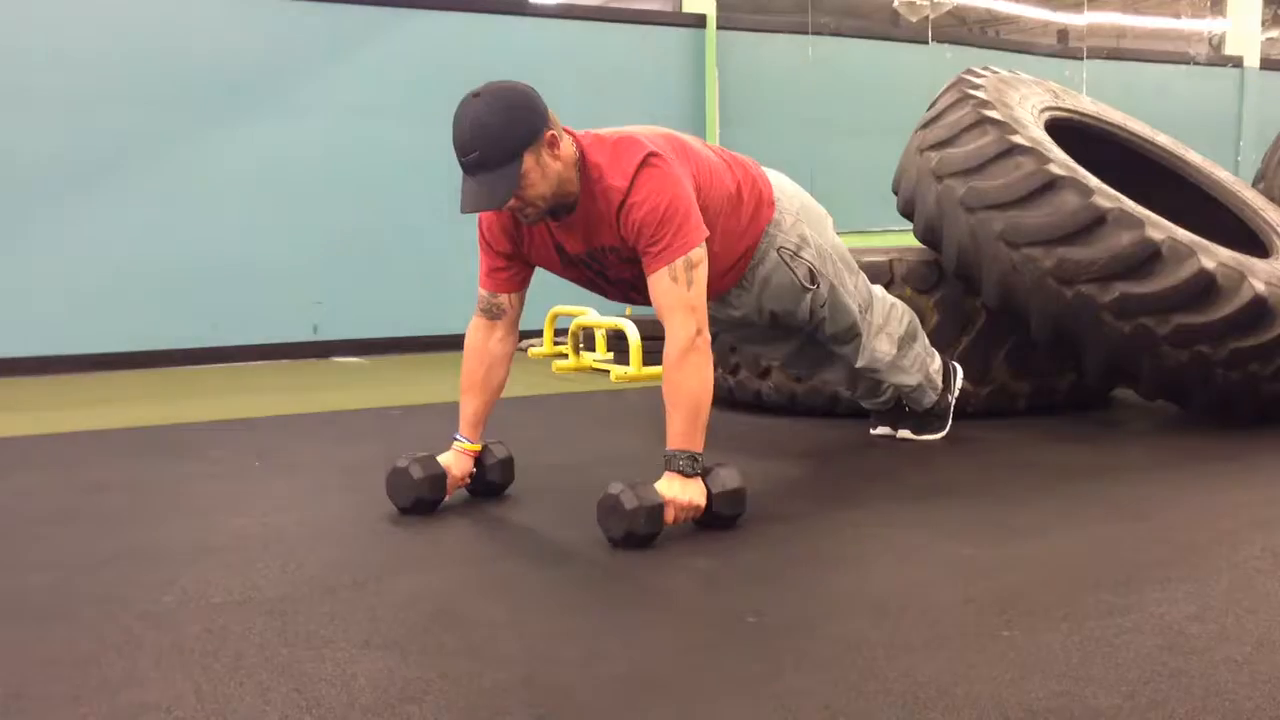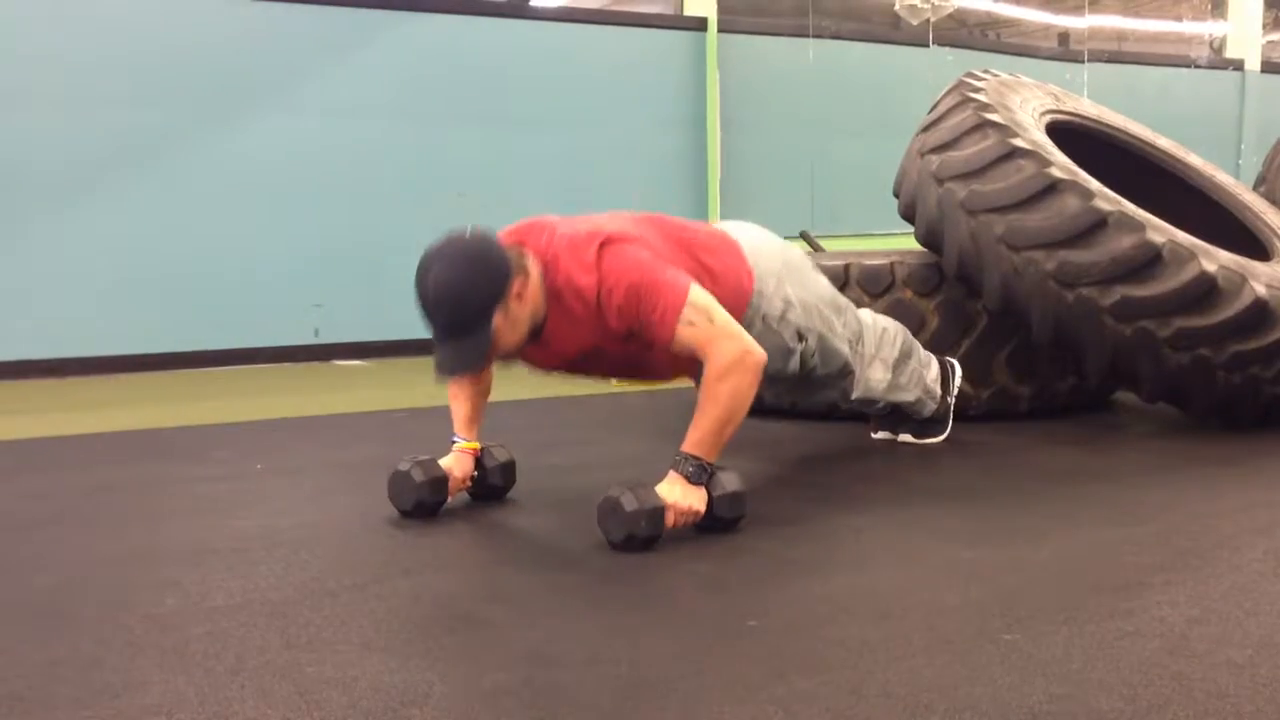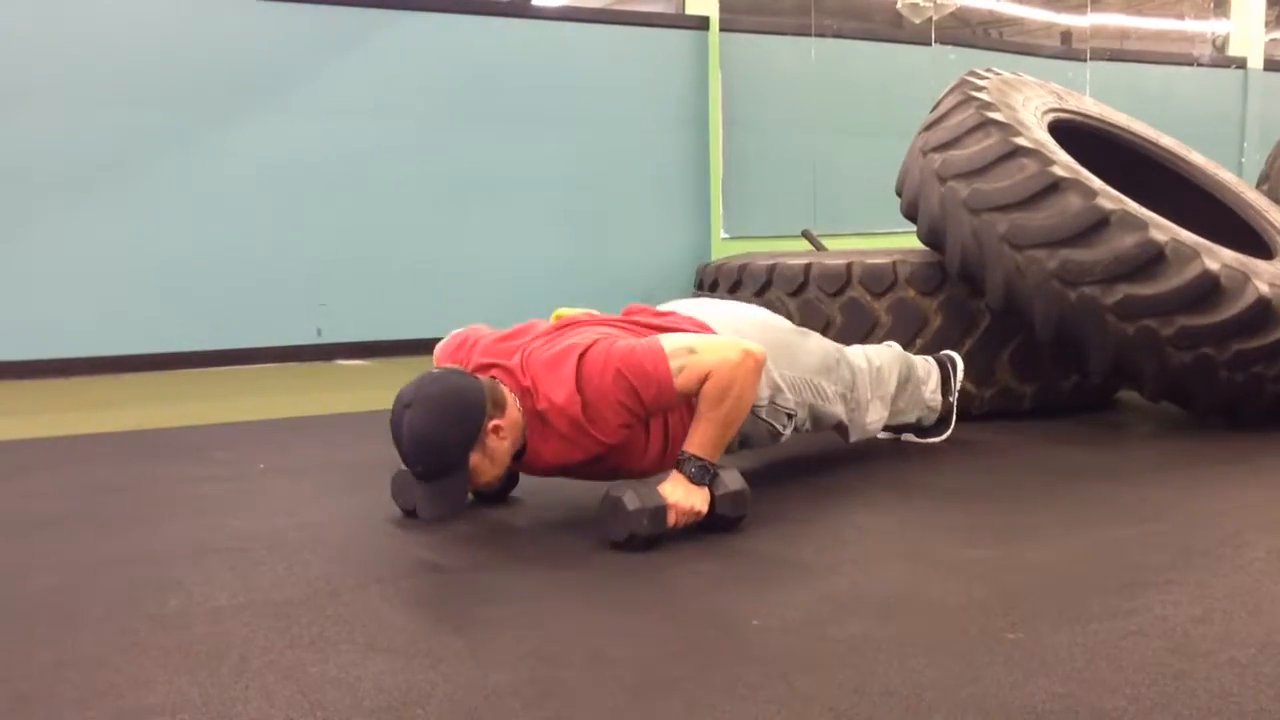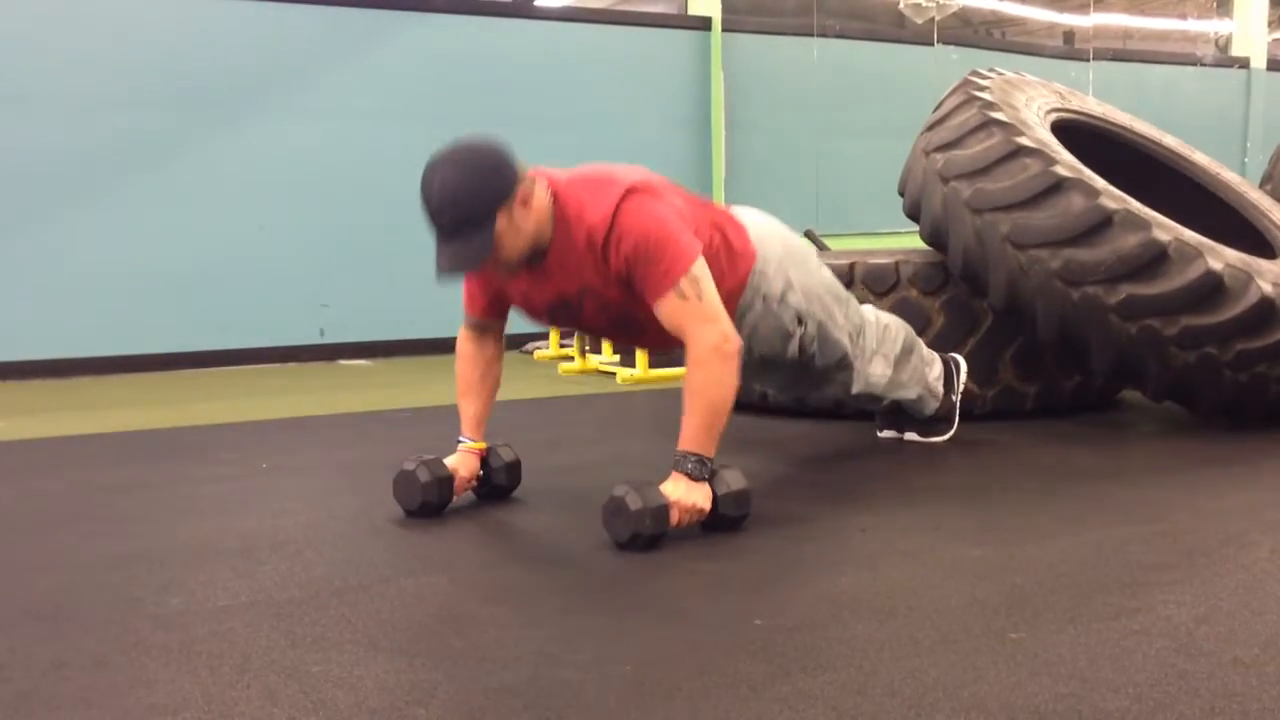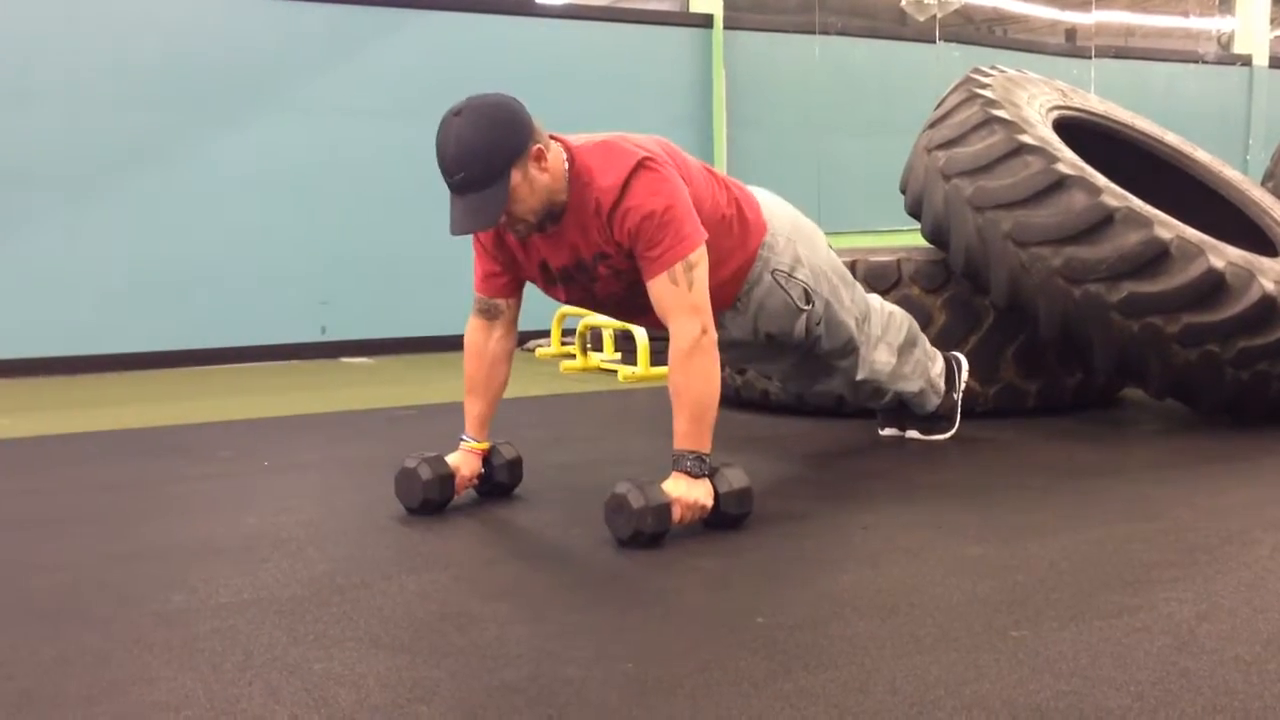
dt=0.5s
person 1, frame 1
left shoulder: (641, 181)
right shoulder: (507, 212)
left elbow: (688, 333)
right elbow: (494, 323)
left wrist: (683, 468)
right wrist: (465, 444)
left hip: (768, 236)
left knee: (860, 329)
right knee: (814, 355)
left ankle: (931, 385)
right ankle: (891, 400)
person 1, frame 2
left shoulder: (608, 279)
right shoulder: (487, 283)
left elbow: (742, 357)
right elbow: (467, 357)
left wrist: (690, 474)
right wrist: (464, 442)
left hip: (749, 288)
right hip: (685, 283)
left knee: (852, 354)
right knee: (822, 373)
left ankle: (931, 383)
right ankle: (902, 398)
person 1, frame 3
left shoulder: (585, 389)
right shoulder: (462, 363)
left elbow: (742, 359)
left wrist: (692, 473)
right wrist: (463, 471)
left hip: (735, 358)
right hip: (669, 335)
left knee: (847, 391)
left ankle: (932, 380)
right ankle: (911, 376)
person 1, frame 4
left shoulder: (622, 218)
right shoulder: (490, 236)
left elbow: (720, 342)
right elbow: (480, 334)
left wrist: (693, 469)
right wrist: (471, 445)
left hip: (752, 277)
right hip: (691, 300)
left knee: (856, 353)
right knee: (814, 372)
left ankle: (935, 384)
right ankle: (907, 396)
person 1, frame 5
left shoulder: (634, 186)
right shoulder: (499, 214)
left elbow: (693, 332)
right elbow: (491, 323)
left wrist: (690, 468)
right wrist: (473, 444)
left hip: (763, 259)
right hip: (716, 306)
left knee: (862, 340)
right knee: (816, 368)
left ankle: (937, 381)
right ankle: (904, 397)
